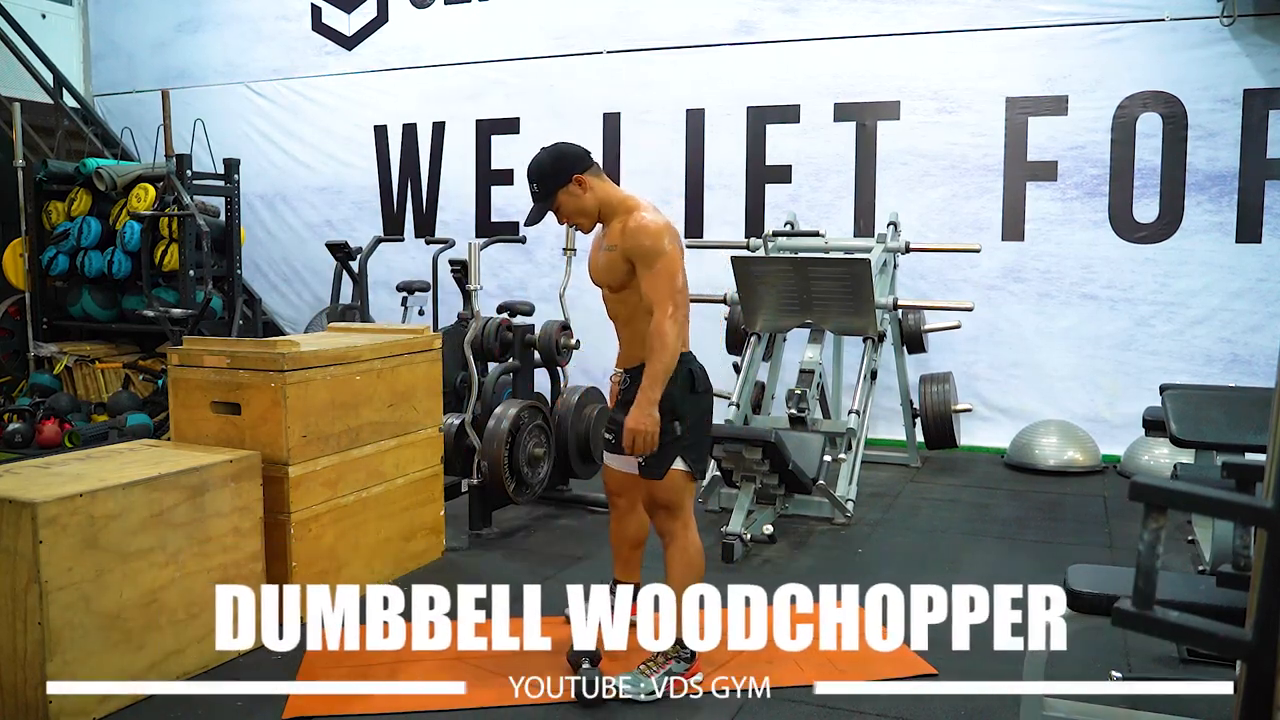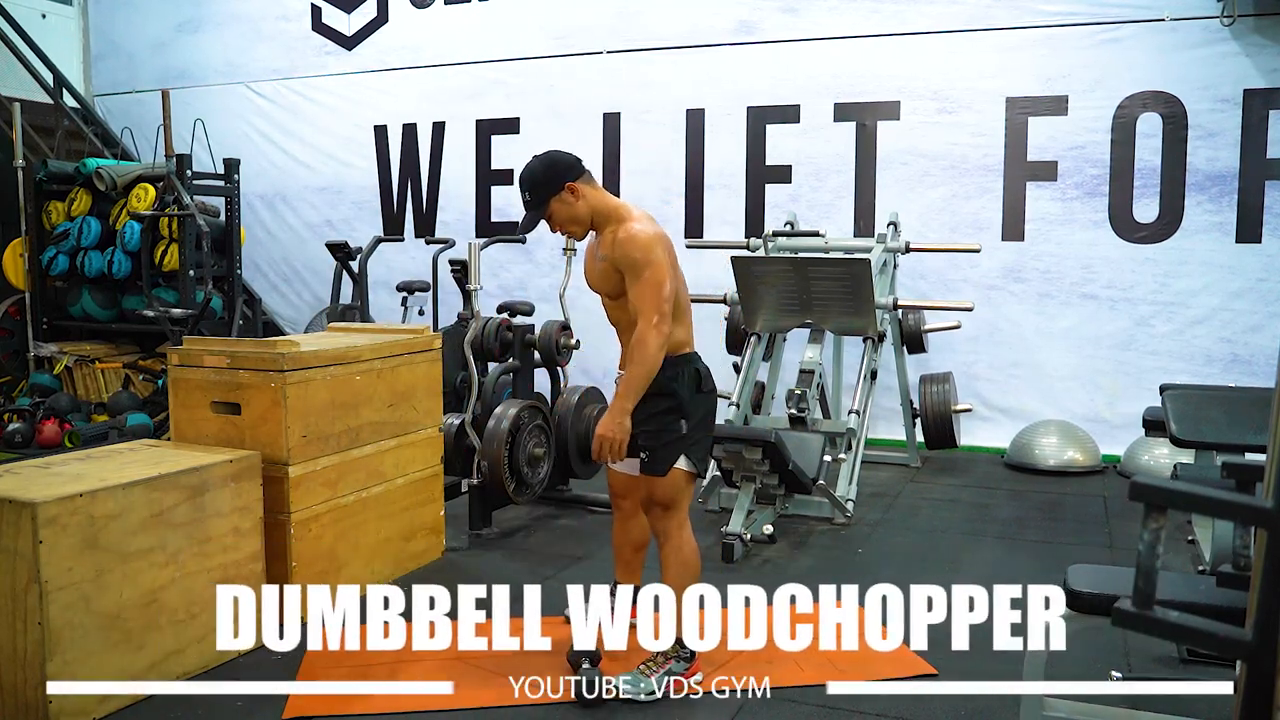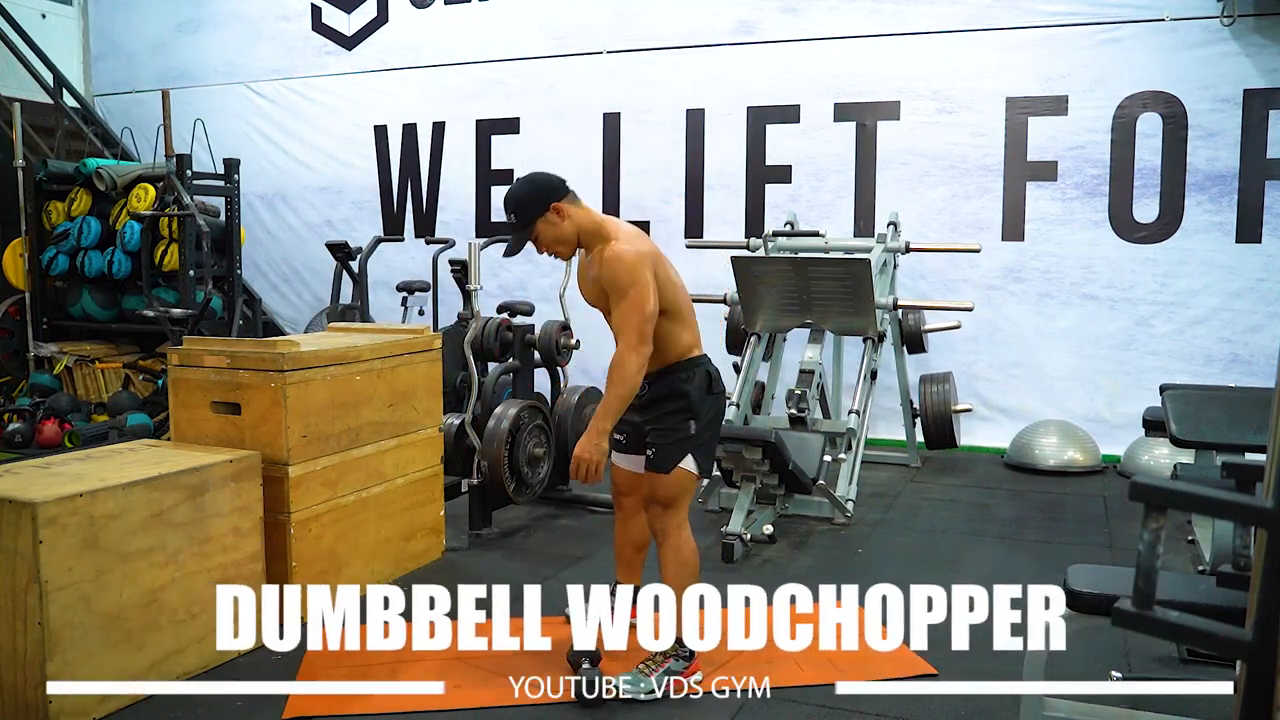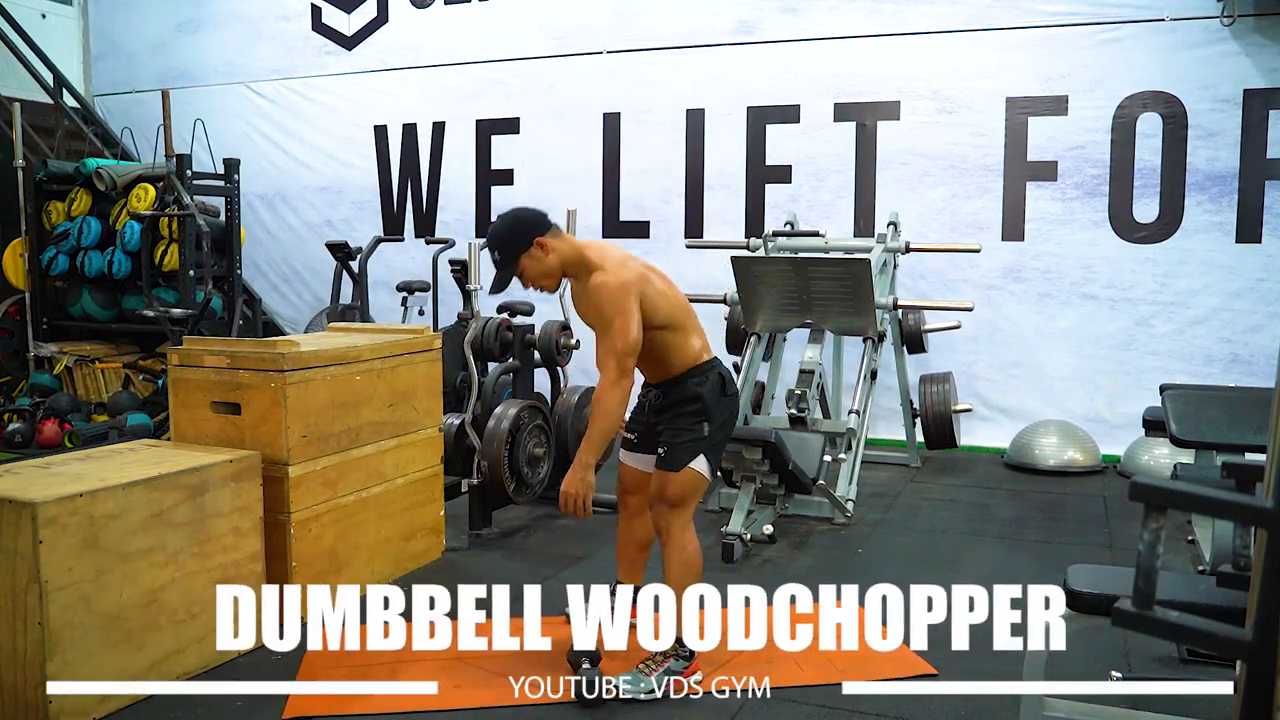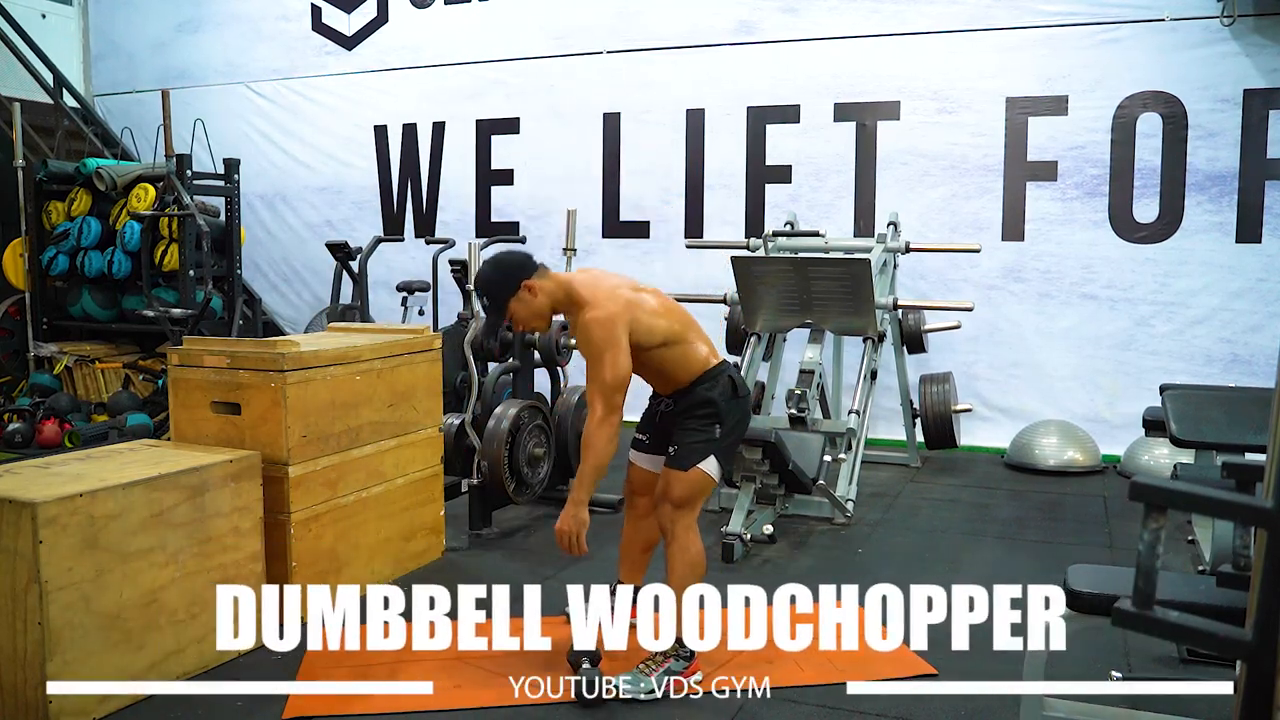
dt=0.1s
person 1, frame 1
left shoulder: (645, 228)
right shoulder: (606, 232)
left elbow: (667, 318)
left wrist: (648, 403)
left hip: (669, 387)
right hip: (637, 380)
left knee: (670, 514)
right knee: (622, 496)
left ankle: (681, 654)
person 1, frame 2
left shoulder: (636, 236)
right shoulder: (601, 239)
left elbow: (654, 328)
left wrist: (621, 412)
right wrist: (624, 396)
left hip: (676, 386)
right hip: (643, 383)
left knee: (667, 513)
right knee: (625, 499)
left ankle: (680, 655)
right ankle: (624, 604)
person 1, frame 3
left shoulder: (622, 254)
right shoulder: (590, 253)
left elbow: (634, 349)
left wrist: (597, 433)
right wrist: (609, 416)
left hip: (685, 386)
right hip: (648, 385)
left knee: (667, 512)
right knee: (627, 497)
left ankle: (679, 654)
right ankle: (624, 602)
person 1, frame 4
left shoulder: (609, 280)
right shoulder: (584, 267)
left elbow: (614, 382)
left wrist: (582, 466)
left hip: (701, 393)
right hip: (660, 390)
left knee: (672, 510)
right knee: (633, 497)
left ankle: (680, 657)
right ankle: (624, 609)
person 1, frame 5
left shoulder: (599, 314)
right shoulder: (578, 293)
left elbow: (604, 416)
left wrist: (576, 502)
left hip: (712, 396)
right hip: (672, 393)
left knee: (675, 509)
right knee: (638, 496)
left ankle: (680, 655)
right ankle: (625, 603)
